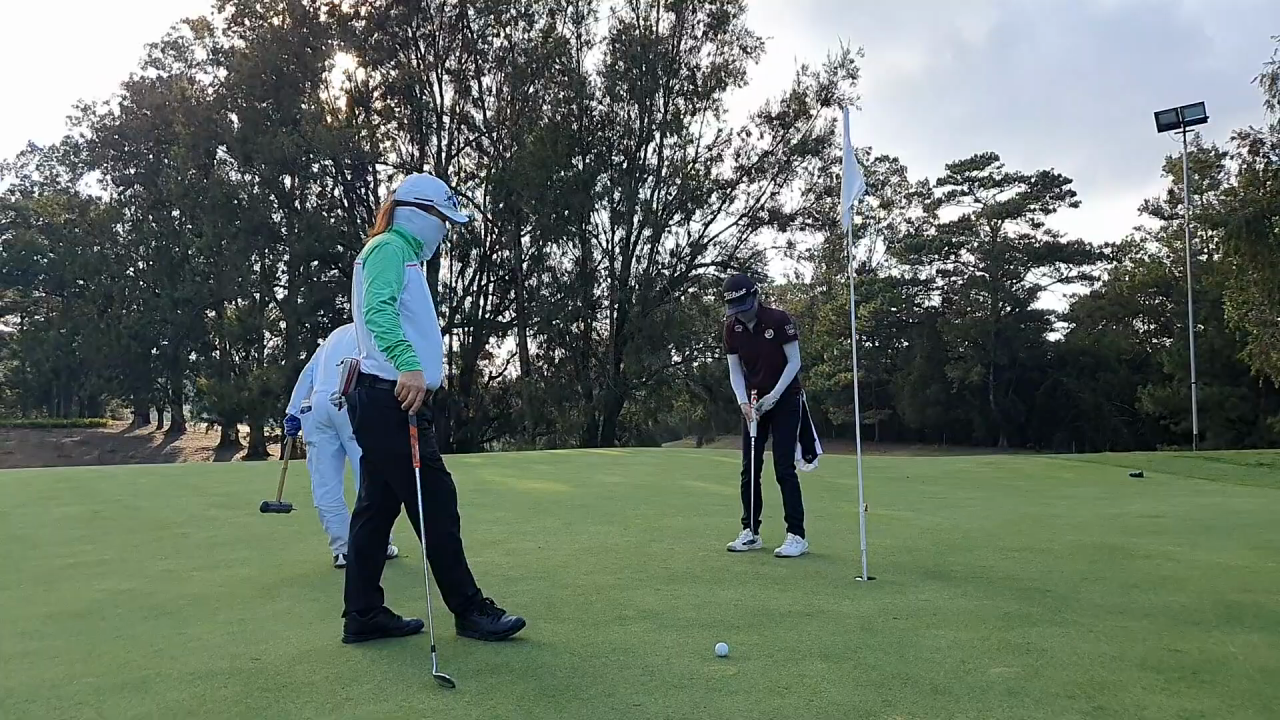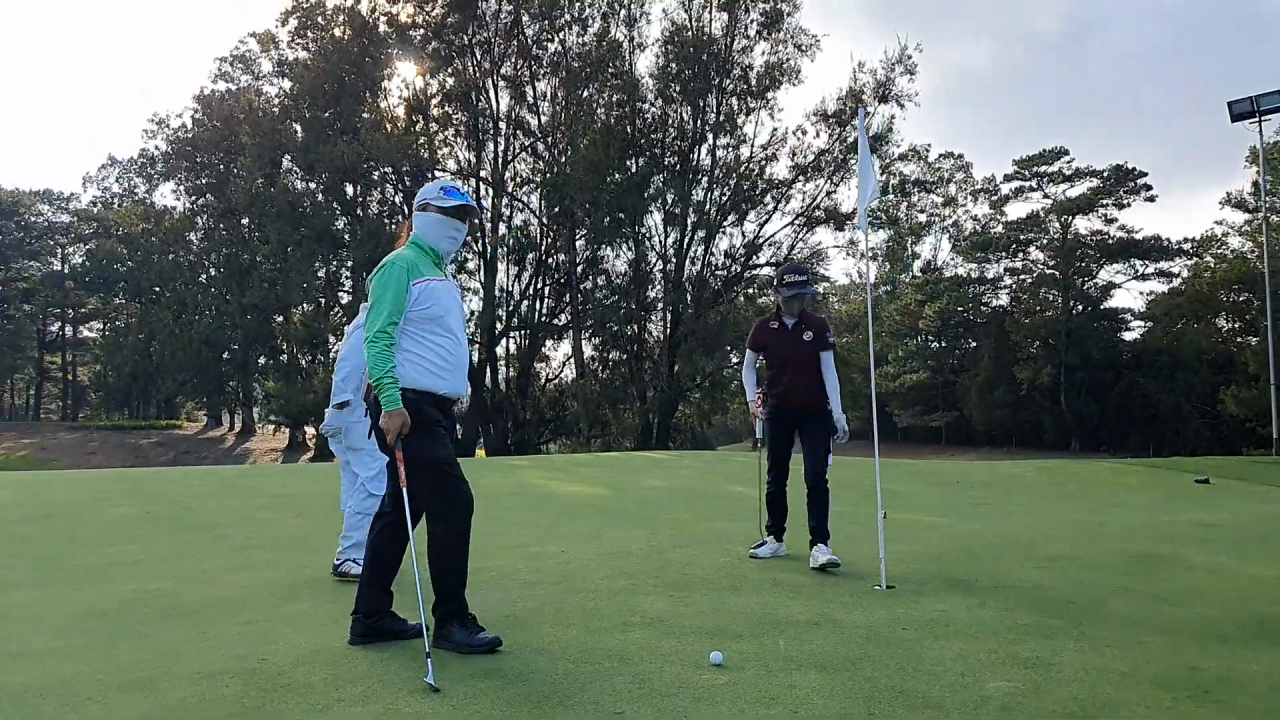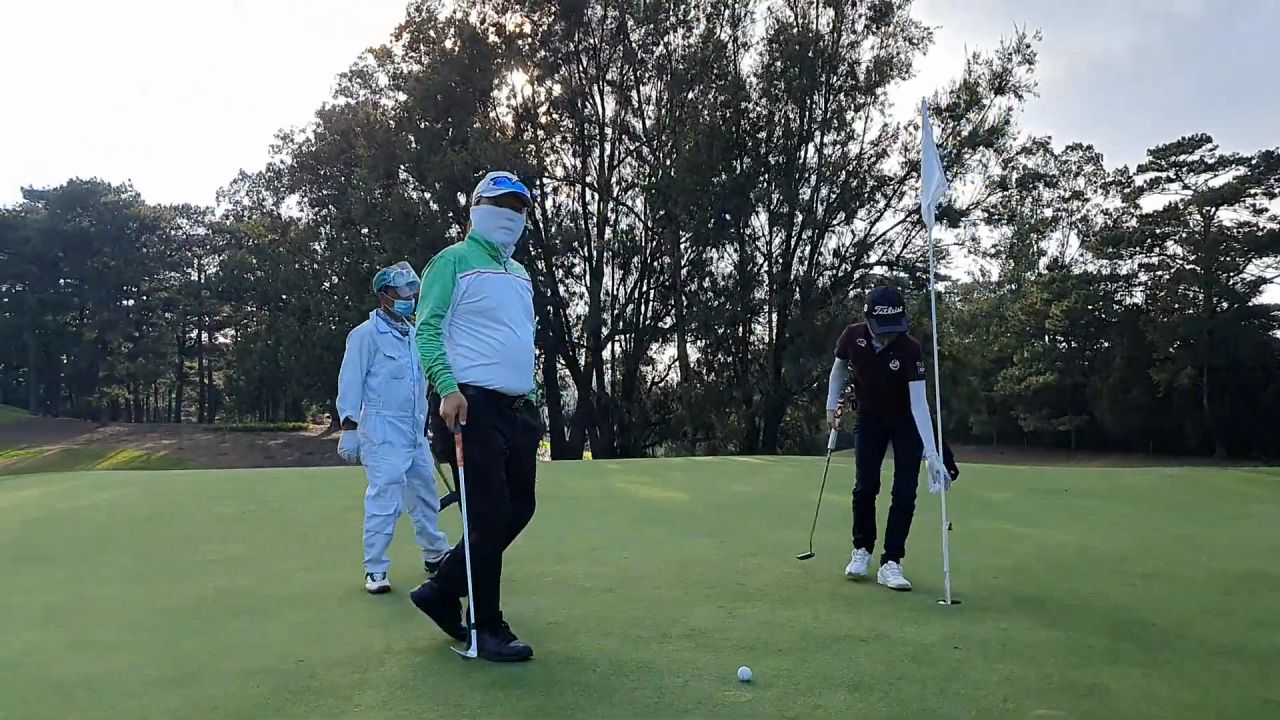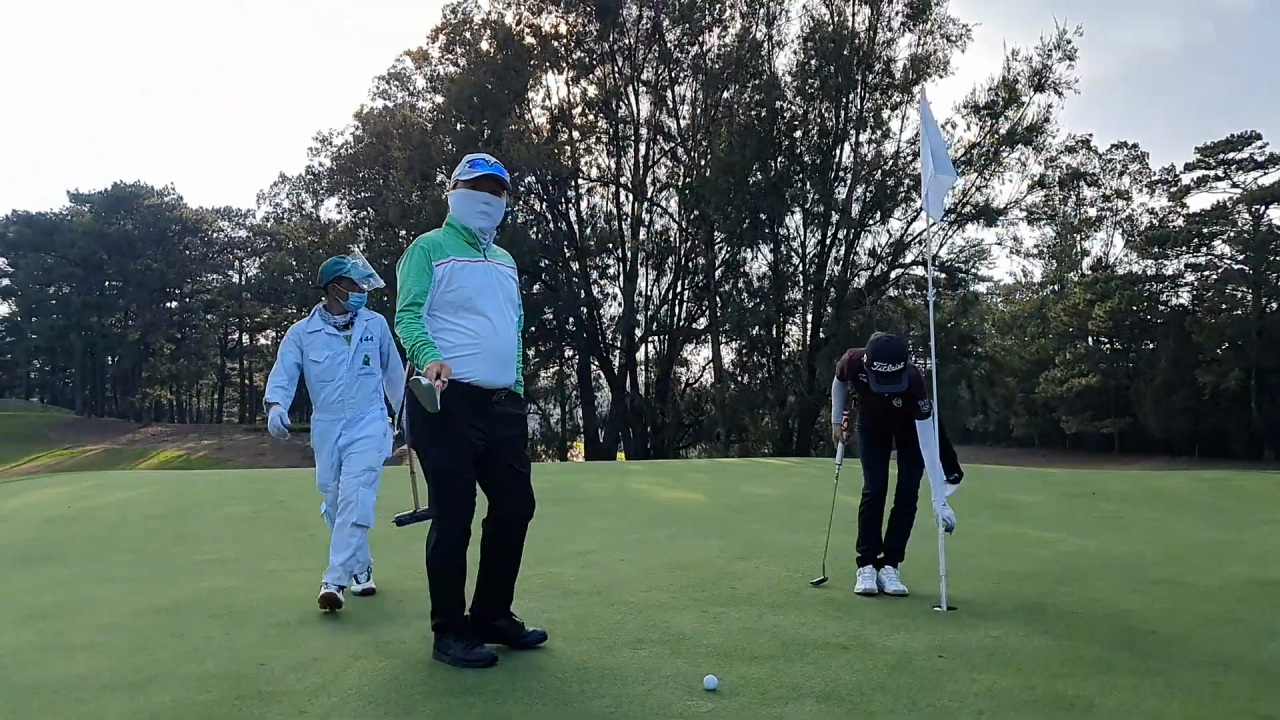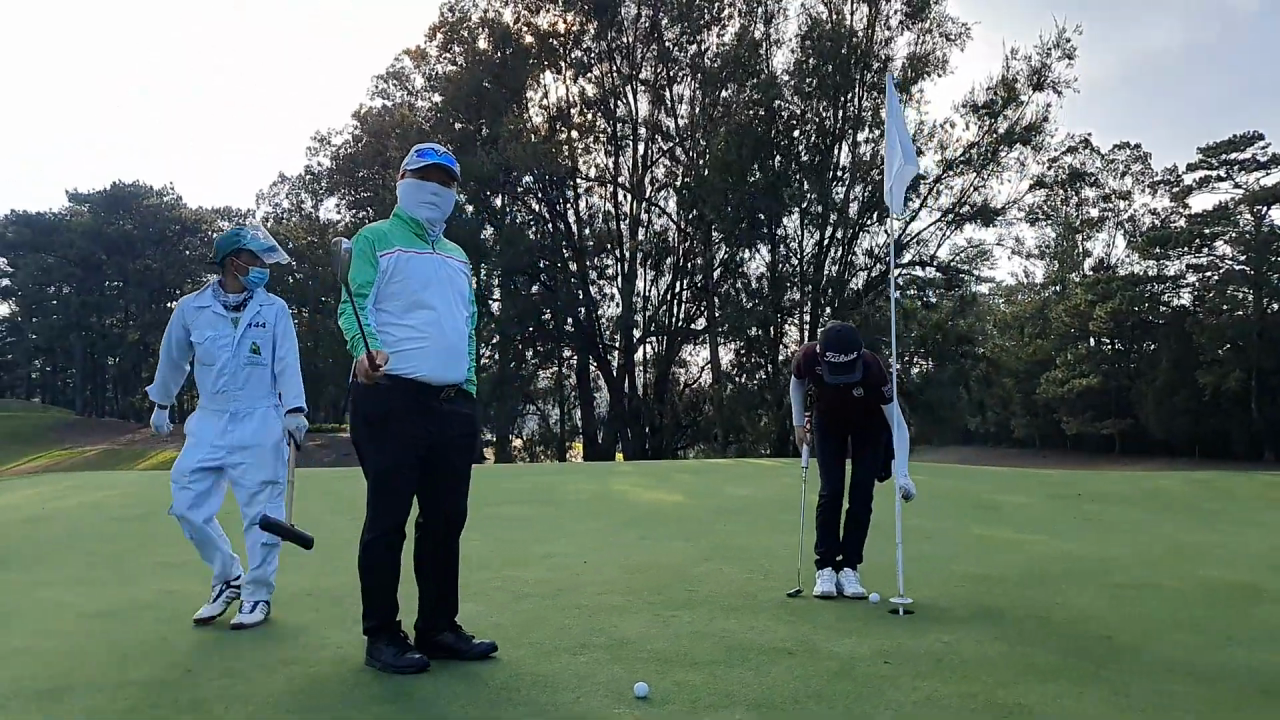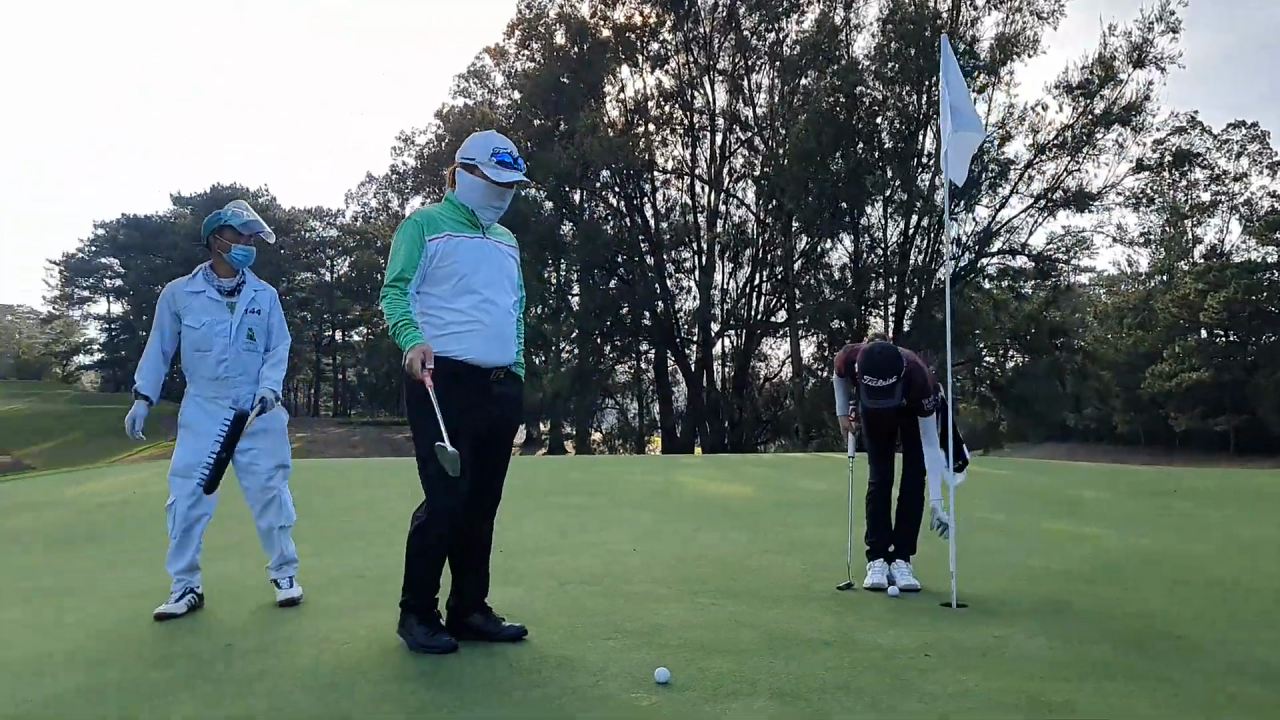
dt=0.4s
person 1, frame 1
left shoulder: (404, 258)
right shoulder: (389, 250)
right elbow: (379, 312)
right wrist: (411, 368)
left hip: (391, 397)
right hip: (390, 395)
left knee: (379, 503)
right knee: (437, 497)
left ankle: (363, 614)
right ankle: (470, 609)
person 1, frame 2
left shoulder: (444, 275)
right shoulder: (401, 266)
right elbow: (379, 337)
left wrist: (452, 404)
right wrist: (391, 403)
left hip: (435, 409)
right hip: (410, 409)
left knee: (401, 510)
right knee: (453, 504)
left ankle: (371, 616)
right ankle: (452, 620)
person 1, frame 3
left shoulder: (519, 274)
right shoulder: (454, 261)
right elbow: (429, 328)
left wrist: (529, 400)
right wrist: (447, 386)
left hip: (517, 408)
right hip: (472, 406)
left knee: (518, 508)
right knee: (488, 514)
left ankle: (443, 593)
right ankle: (484, 625)
person 1, frame 4
left shoulder: (505, 262)
right shoulder: (429, 249)
right elbow: (408, 316)
left wrist: (517, 391)
right wrist: (428, 359)
left hip: (503, 404)
right hip: (448, 402)
left knee: (516, 507)
right knee: (452, 518)
left ankle: (492, 615)
right ankle: (450, 630)
person 1, frame 5
left shoulder: (458, 256)
right shoulder: (375, 240)
right elbow: (353, 307)
left wrist: (470, 390)
right wrist: (365, 349)
left hip: (453, 403)
right hip: (392, 398)
left knee: (446, 518)
right knee: (388, 519)
left ankle: (438, 627)
right ankle: (382, 636)
person 1, frame 6
left shoulder: (507, 240)
right shoulder: (425, 224)
right elbow: (395, 292)
left wrist: (517, 372)
right wrist: (412, 340)
left hip: (500, 385)
right hip: (443, 379)
left knee: (482, 502)
right knee: (448, 497)
left ankle: (467, 610)
right ankle: (417, 611)
person 2, frame 1
left shoulder: (338, 334)
left elbow: (309, 370)
left wrist: (293, 411)
left hip: (317, 409)
left knee: (326, 484)
left ankle: (342, 549)
person 2, frame 2
left shoulder: (360, 328)
right shoulder: (368, 329)
right elbow: (348, 371)
right wrist: (340, 409)
left hip: (346, 417)
right hip: (356, 416)
left knee: (354, 488)
right knee: (373, 481)
left ankle: (357, 554)
right ankle: (348, 555)
person 2, frame 3
left shoulder: (415, 335)
right shoulder: (366, 334)
right elbow: (350, 384)
left wrist: (424, 421)
right wrist: (349, 428)
left hip: (414, 427)
right hip: (382, 429)
left knee: (425, 489)
right knee: (386, 497)
left ankle: (435, 553)
right ankle: (376, 570)
person 2, frame 4
left shoulder: (376, 324)
right shoulder: (302, 333)
left elbow: (394, 370)
right elbow: (282, 375)
right wrist: (276, 407)
left hip: (369, 423)
right hip: (326, 428)
left knee: (355, 499)
right knee: (336, 505)
left ankle: (335, 581)
right ankle: (360, 570)
person 2, frame 5
left shoulder: (275, 310)
right shoulder: (189, 309)
left elbow: (288, 364)
right elbow: (172, 358)
left wrist: (295, 410)
right wrist: (161, 404)
left hip: (260, 422)
right hip: (207, 422)
left knee: (261, 510)
right knee: (187, 504)
left ankle: (258, 596)
right ankle: (227, 576)
person 2, frame 6
left shoulder: (265, 295)
right shoulder: (178, 293)
left elbow: (278, 348)
right elbow: (159, 347)
left wrist: (270, 388)
right wrist: (142, 397)
left hip: (257, 410)
right hip: (202, 410)
left knee: (268, 490)
right knee: (186, 497)
left ankle: (283, 573)
right ankle: (186, 587)
person 3, frame 1
left shoulder: (780, 320)
right shoulder: (732, 329)
left elbow: (794, 363)
right elbow: (735, 370)
left wrist: (775, 395)
right wrist: (743, 401)
left hip: (785, 403)
right hip: (756, 406)
left knee: (784, 468)
right knee: (749, 469)
left ankle: (796, 534)
right ankle: (750, 531)
person 3, frame 2
left shoulder: (818, 326)
right shoulder: (763, 327)
left elbow: (829, 370)
right elbow: (749, 366)
left wrist: (837, 411)
right wrist: (752, 398)
left hip: (814, 412)
right hip: (778, 412)
left knee: (816, 478)
right knee: (775, 478)
left ankle: (820, 546)
right ankle: (775, 539)
person 3, frame 3
left shoulder: (909, 348)
right shoulder: (851, 336)
left elbow: (919, 402)
right elbow: (839, 368)
left wrist: (932, 454)
right wrist: (832, 405)
left hip: (906, 423)
right hip: (868, 421)
left knee: (905, 491)
right knee: (865, 486)
left ankle: (891, 561)
right ankle: (862, 548)
person 3, frame 4
left shoulder: (913, 380)
right shoulder: (853, 361)
left elbow: (928, 444)
right elbow: (839, 383)
left wrist: (940, 500)
right wrist: (836, 420)
left hip: (910, 429)
right hip: (871, 425)
left knee: (907, 493)
right knee: (874, 489)
left ankle: (890, 566)
right ankle: (867, 565)
person 3, frame 5
left shoulder: (872, 368)
right shoulder: (807, 356)
left elbow: (898, 425)
right elbow: (797, 384)
left wrist: (902, 472)
right wrist: (798, 422)
left hip: (869, 425)
right hip: (828, 422)
left knee: (861, 493)
right knee: (831, 490)
left ankle: (849, 568)
right ankle: (825, 568)
person 3, frame 6
left shoulder: (917, 377)
right shoulder: (850, 359)
left elbow: (930, 445)
left wrist: (936, 501)
right wrist: (842, 411)
left hip: (920, 408)
right hip: (871, 408)
left knee: (913, 481)
right knee: (880, 478)
left ankle: (901, 559)
right ankle: (877, 560)
